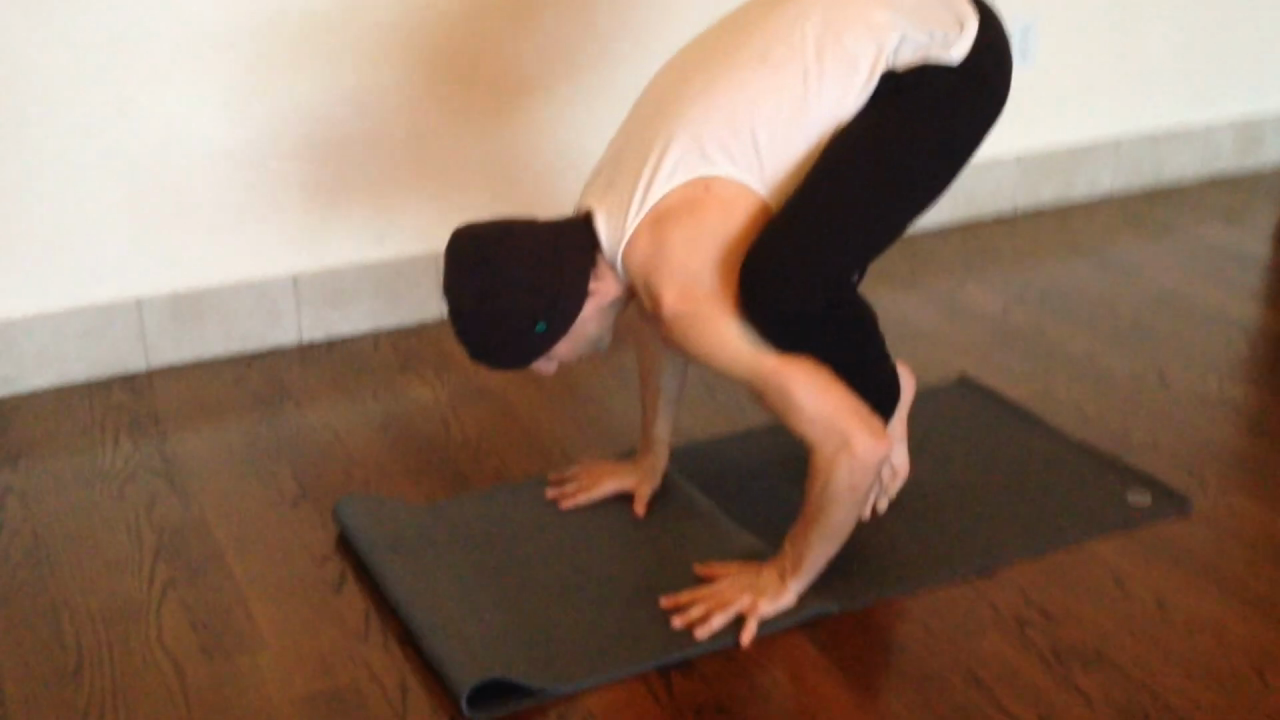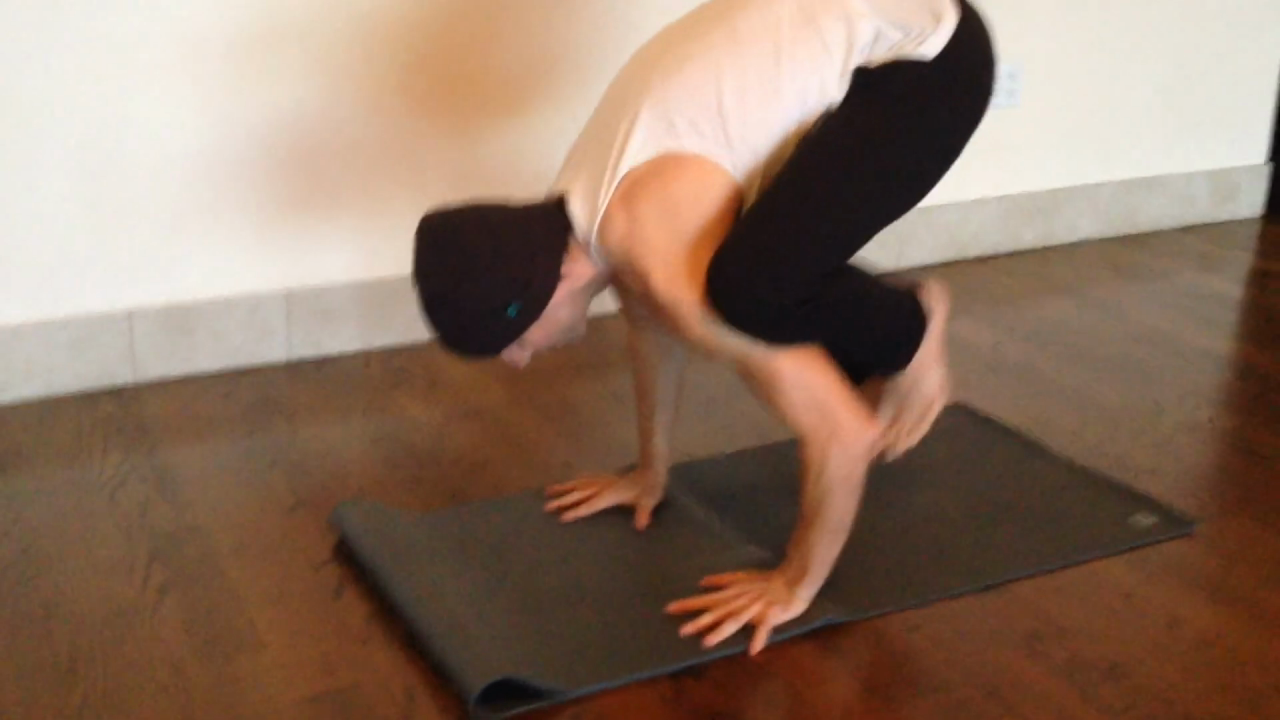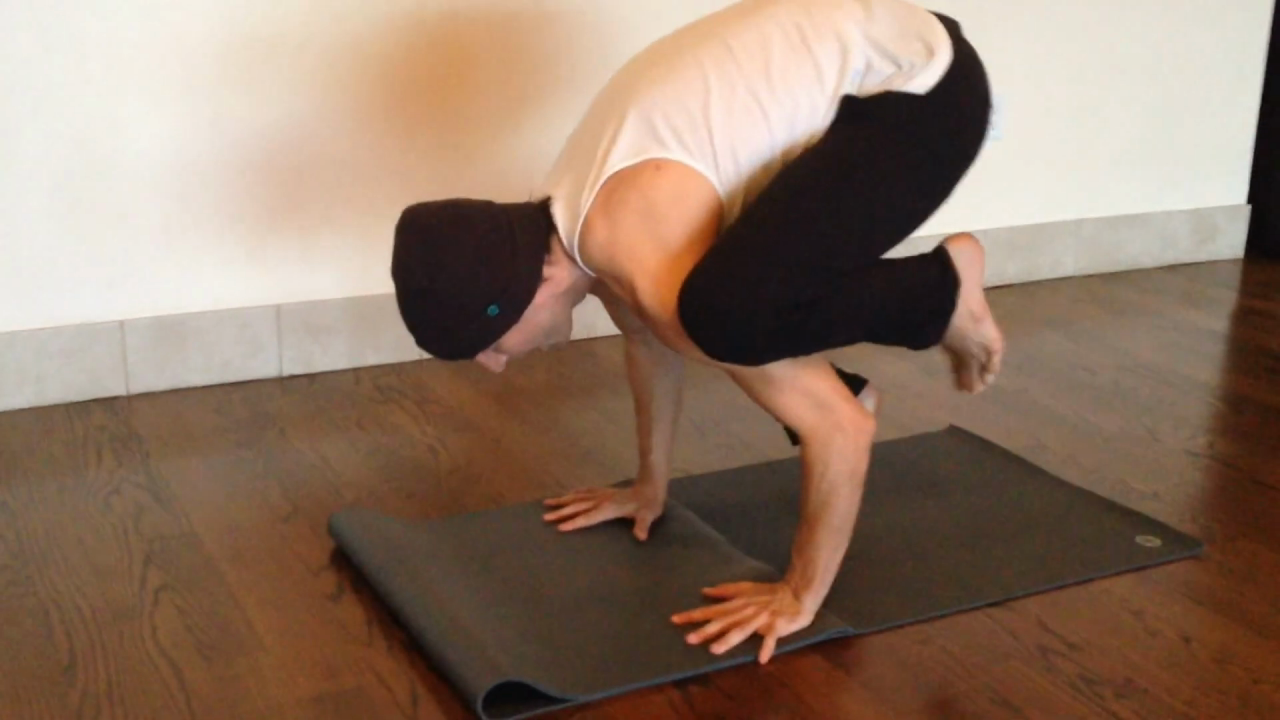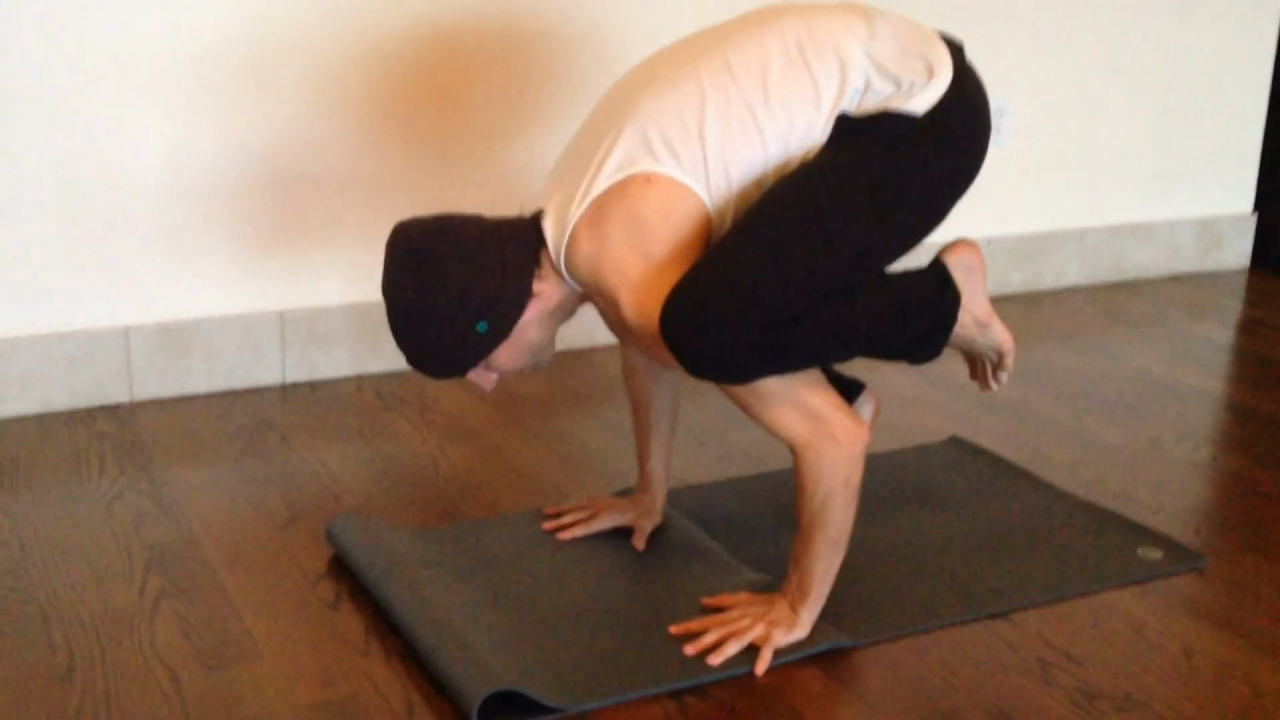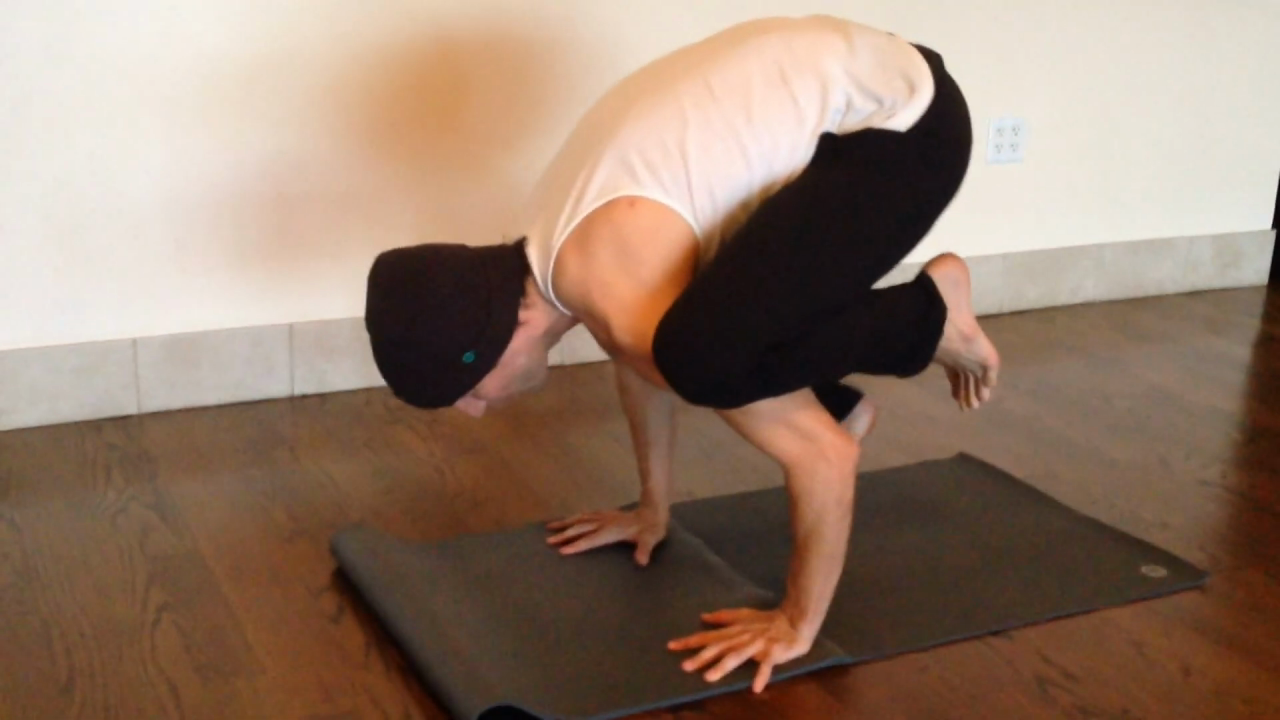
dt=0.4s
person 1, frame 1
left shoulder: (681, 282)
right shoulder: (604, 214)
left elbow: (857, 444)
left wrist: (787, 576)
right wrist: (651, 458)
left hip: (947, 53)
left knee: (784, 288)
left ankle: (883, 397)
right ankle: (865, 394)
person 1, frame 2
left shoulder: (659, 251)
right shoulder: (587, 204)
left elbow: (847, 429)
right elbow: (651, 321)
left wrist: (795, 584)
right wrist: (651, 472)
left hip: (927, 54)
left knee: (752, 288)
left ankle: (911, 334)
right ankle: (856, 372)
person 1, frame 3
left shoulder: (641, 256)
right shoulder: (574, 211)
left elbow: (844, 427)
right elbow: (649, 336)
left wrist: (800, 596)
right wrist: (650, 487)
left hip: (922, 85)
left knee: (727, 312)
left ankle: (940, 293)
right ankle: (839, 382)
person 1, frame 4
left shoulder: (629, 272)
right shoulder: (566, 220)
left elbow: (834, 436)
right elbow: (651, 344)
left wrist: (797, 607)
right wrist: (649, 496)
left hip: (921, 105)
left knee: (711, 325)
left ankle: (940, 302)
right ankle: (839, 388)
person 1, frame 5
left shoulder: (621, 297)
right shoulder: (551, 244)
left elbow: (826, 456)
right elbow: (641, 359)
left wrist: (796, 624)
right wrist: (653, 509)
left hip: (905, 119)
left knee: (704, 353)
left ankle: (927, 316)
right ankle: (839, 398)
